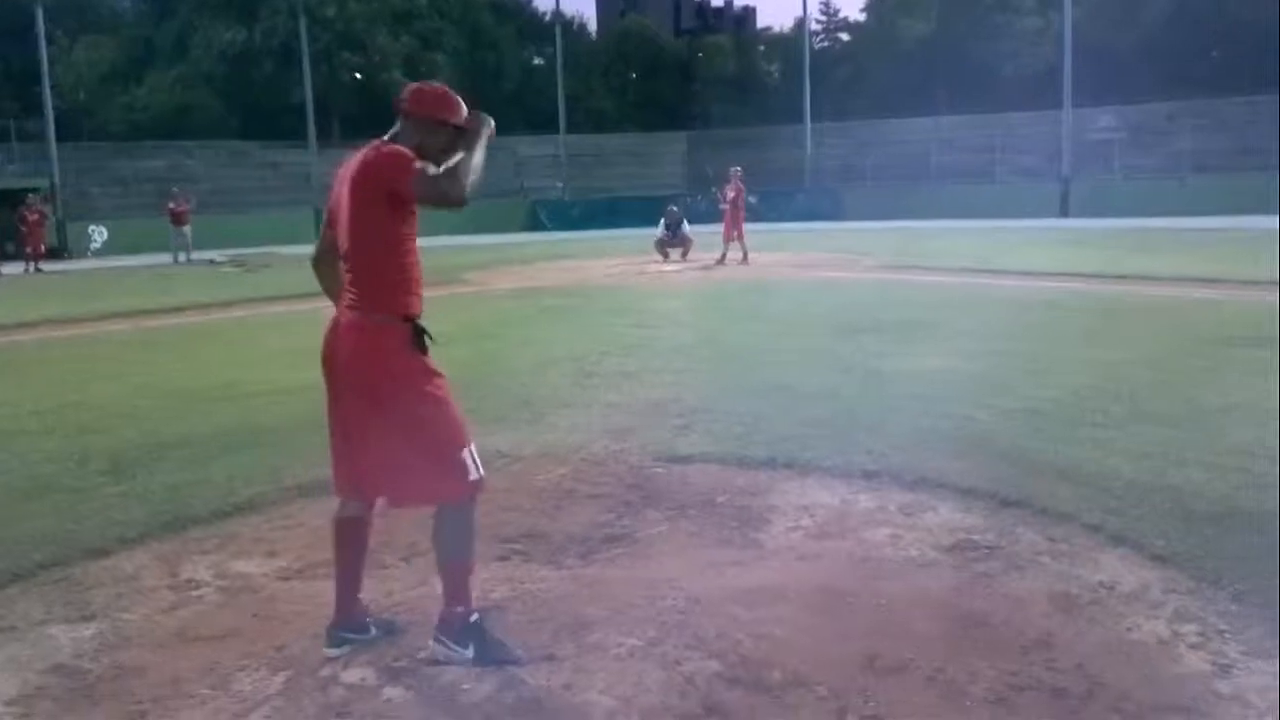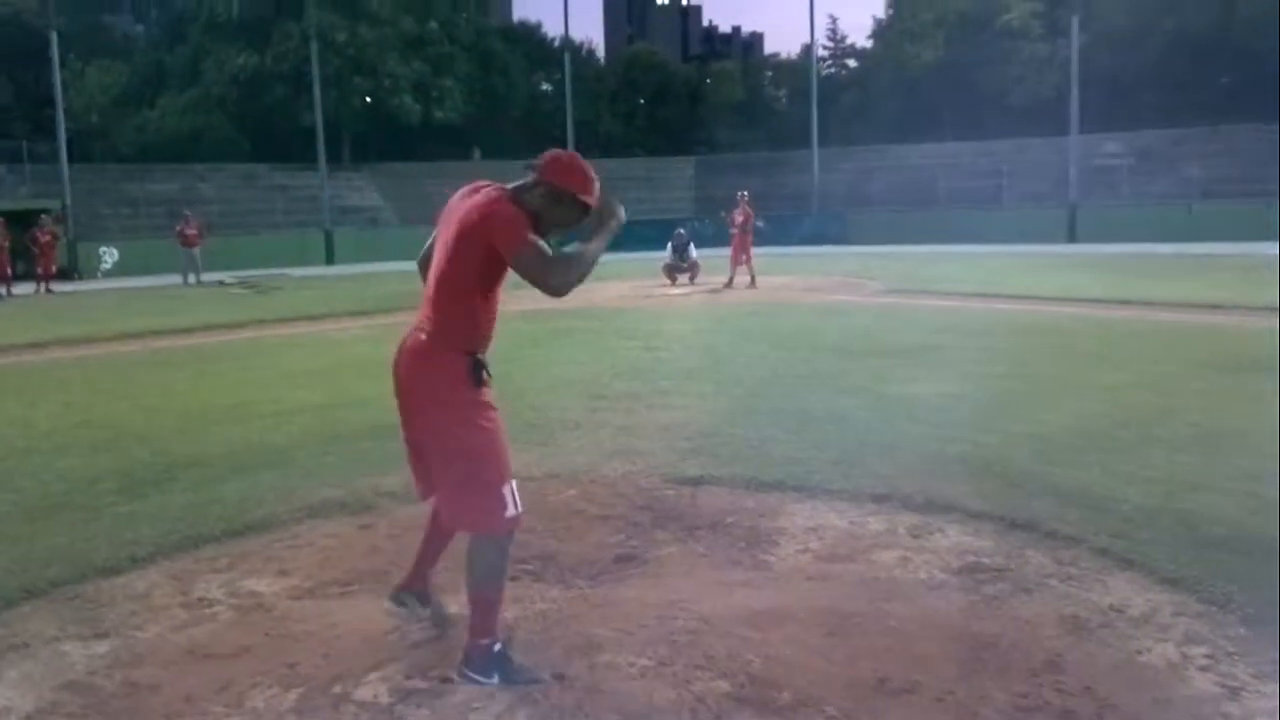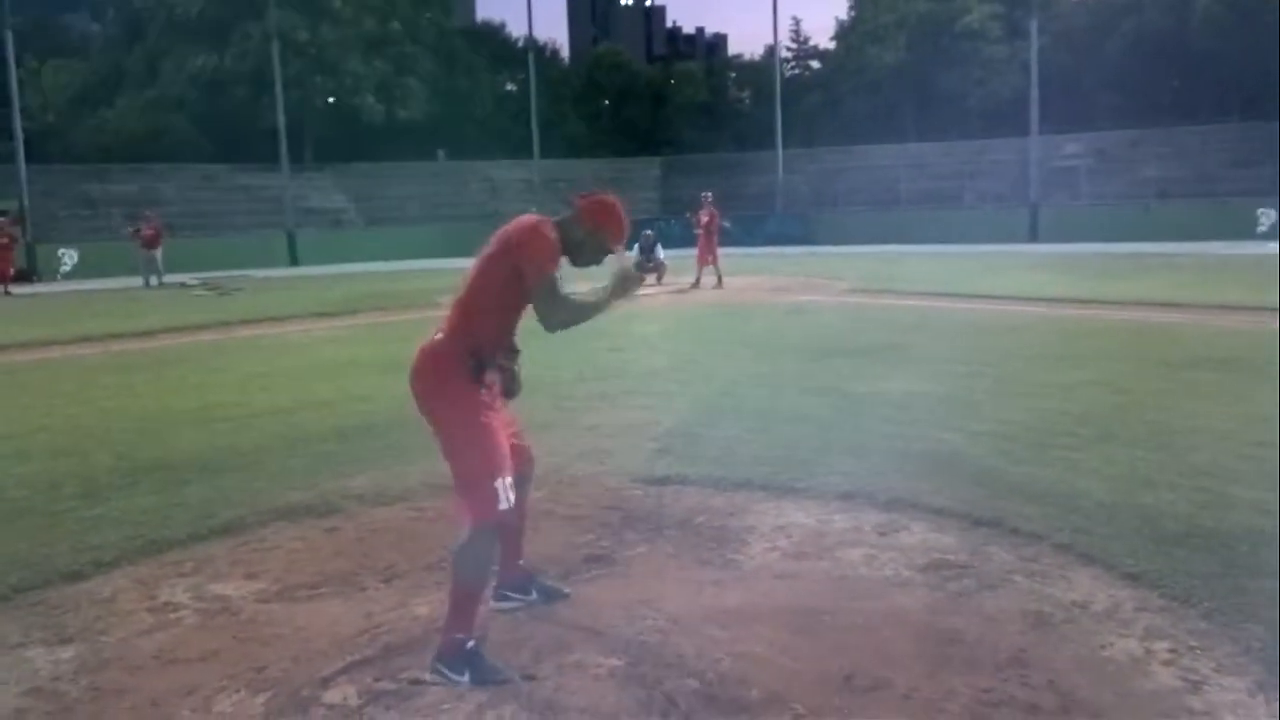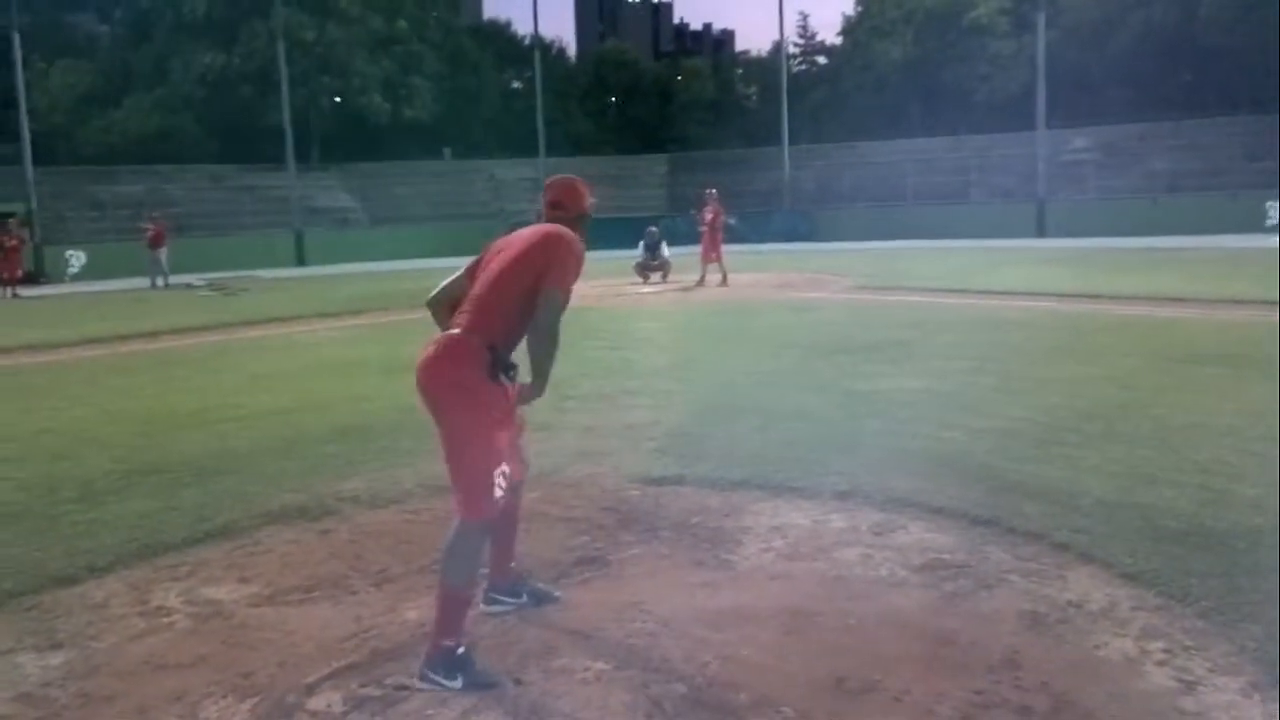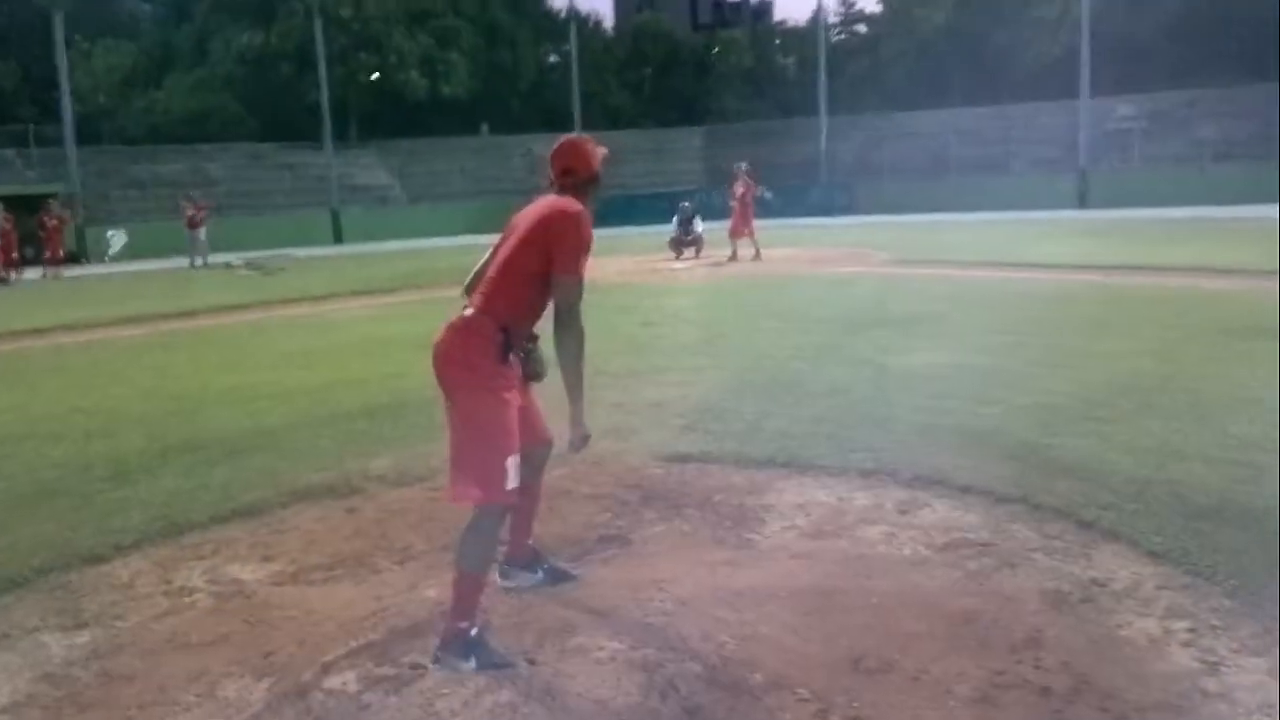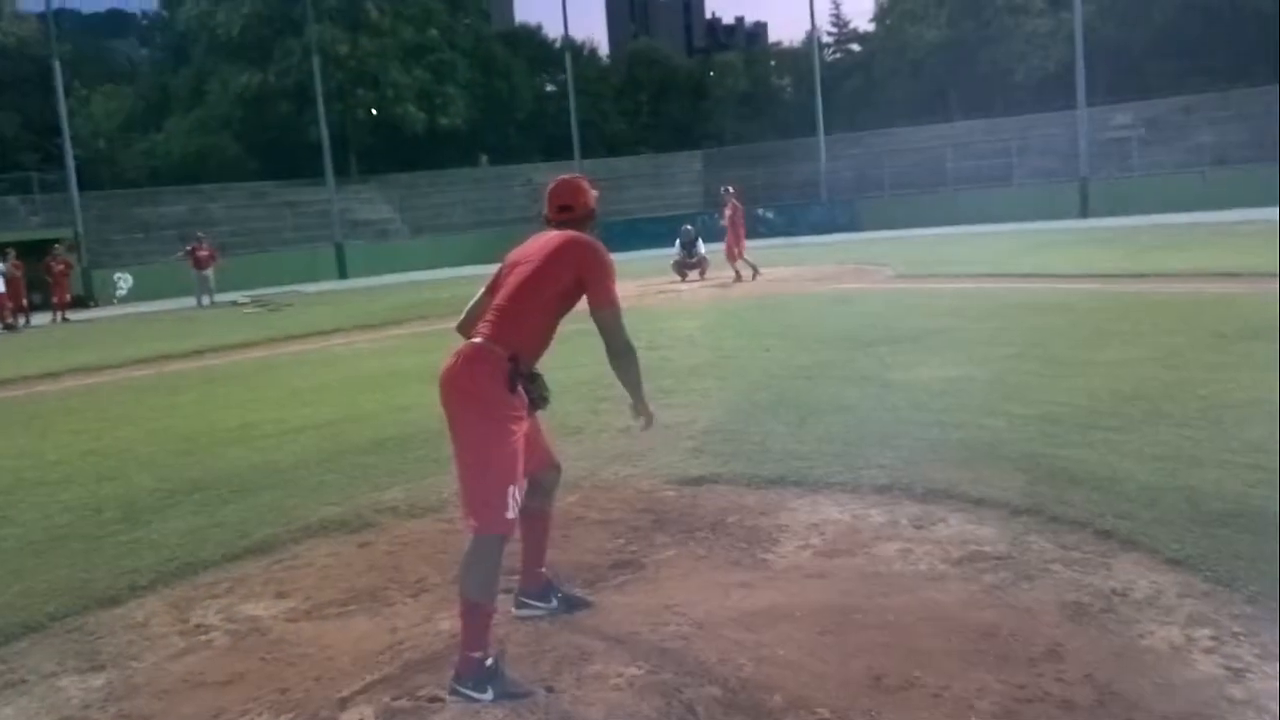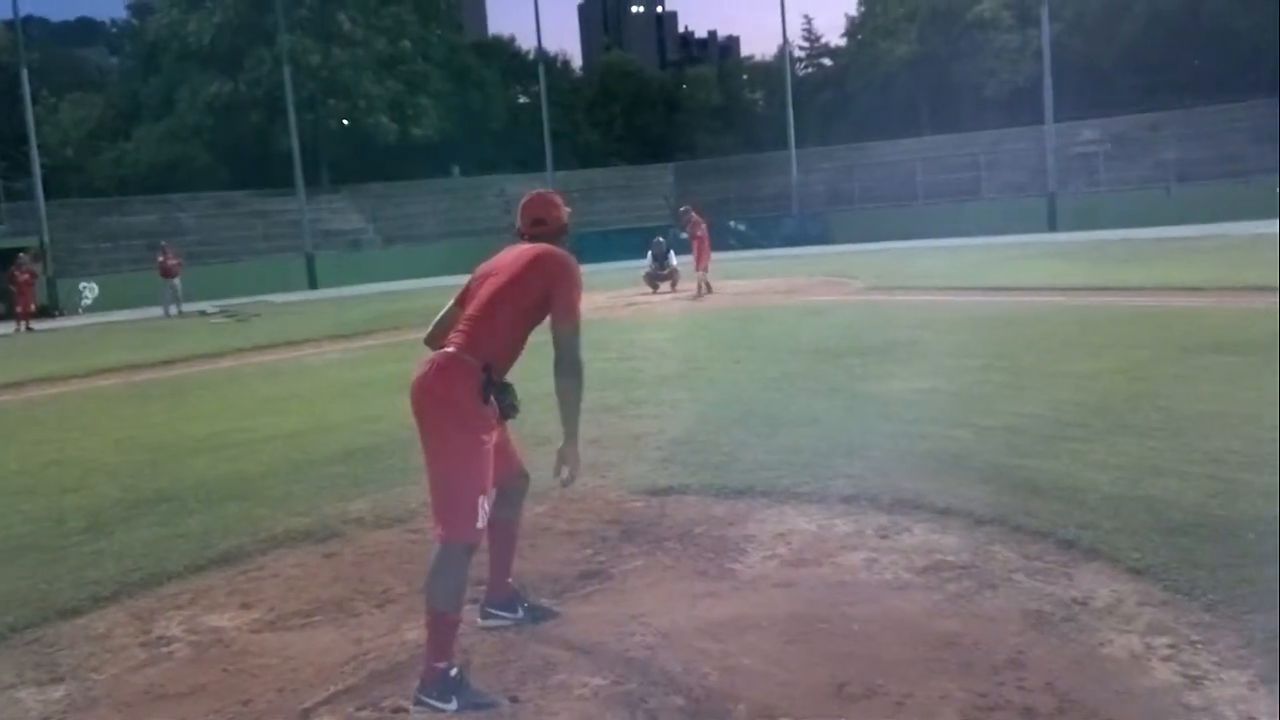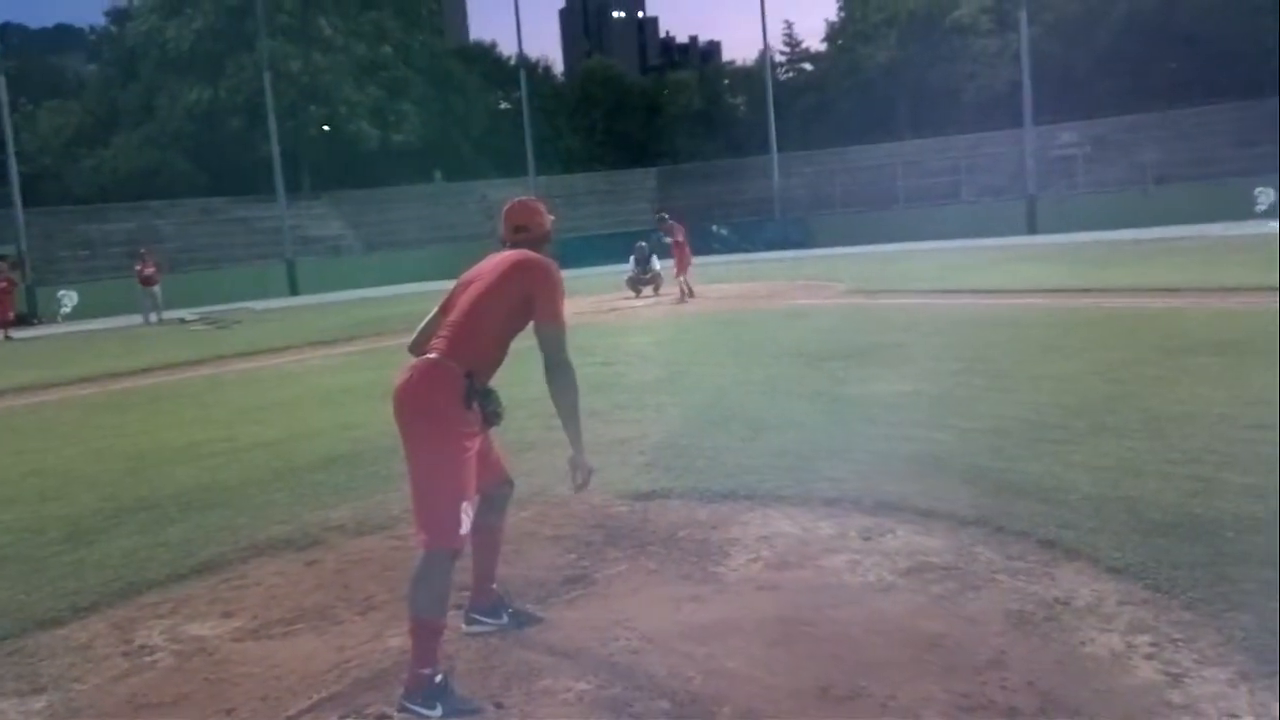
dt=0.5s
person 1, frame 1
left shoulder: (355, 168)
right shoulder: (386, 161)
left elbow: (325, 256)
right elbow: (455, 191)
right wrist: (479, 139)
left hip: (349, 337)
right hip: (388, 343)
left knee: (359, 486)
right knee: (459, 481)
left ankle: (347, 617)
right ankle: (458, 623)
person 1, frame 2
left shoulder: (471, 194)
right shoulder: (501, 213)
left elbow: (427, 264)
right elbow: (556, 280)
right wrist: (603, 233)
left hip: (423, 356)
right hip: (448, 370)
left knee: (460, 487)
right knee: (496, 513)
left ankle: (417, 585)
right ankle: (481, 653)
person 1, frame 3
left shoulder: (530, 234)
right shoulder: (539, 235)
right elbow: (554, 315)
left wrist: (503, 355)
right wrist: (615, 290)
left hip: (469, 366)
right hip: (454, 373)
left knee: (516, 469)
right knee: (494, 506)
left ankle: (512, 581)
right ankle: (456, 650)
person 1, frame 4
left shoulder: (512, 240)
right shoulder: (566, 244)
left elbow: (439, 300)
right elbow: (543, 324)
right wrist: (537, 384)
left hip: (455, 362)
right hip: (467, 372)
left knee: (508, 471)
right knee: (481, 508)
left ankle: (503, 583)
right ankle: (444, 655)
person 1, frame 5
left shoulder: (537, 212)
right shoulder: (572, 218)
left elbow: (476, 284)
right elbow: (567, 320)
right wrist: (577, 410)
left hip: (485, 347)
right hip: (478, 355)
left knee: (535, 448)
right knee: (495, 494)
left ankle: (519, 560)
right ankle: (458, 636)
person 1, frame 6
left shoulder: (526, 249)
right shoulder: (587, 251)
left elbow: (467, 322)
right elbow: (616, 341)
right wrist: (639, 399)
left hip: (486, 375)
right hip: (484, 383)
left knee: (543, 474)
right knee: (495, 522)
left ankle: (534, 589)
right ankle: (473, 667)
person 1, frame 7
left shoulder: (499, 261)
right shoulder: (560, 263)
left elbow: (435, 335)
right elbow: (567, 359)
right wrist: (570, 441)
left hip: (455, 384)
right hip: (457, 392)
left knee: (511, 484)
right knee: (462, 532)
left ankle: (500, 599)
person 1, frame 8
left shoulder: (484, 268)
right shoulder: (540, 269)
left elbow: (418, 342)
right elbow: (556, 363)
right wrist: (576, 446)
left hip: (437, 391)
right hip: (439, 399)
left knee: (495, 489)
right knee: (446, 539)
left ankle: (484, 605)
